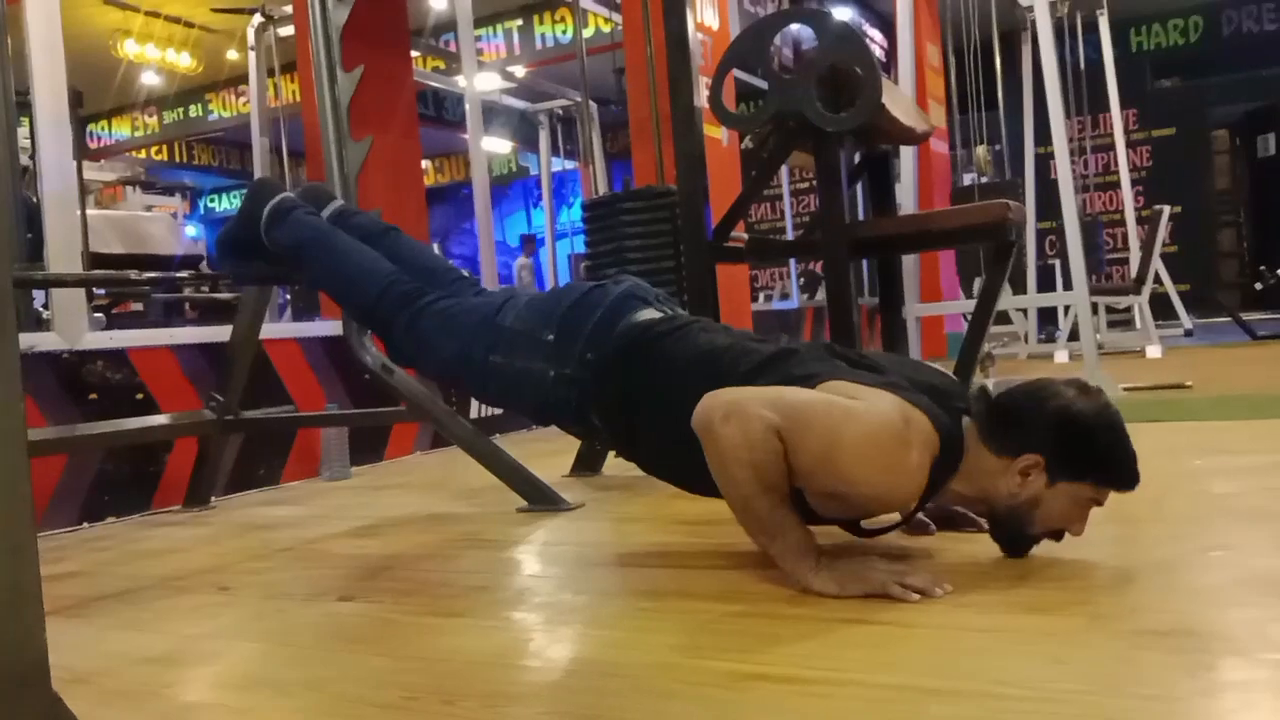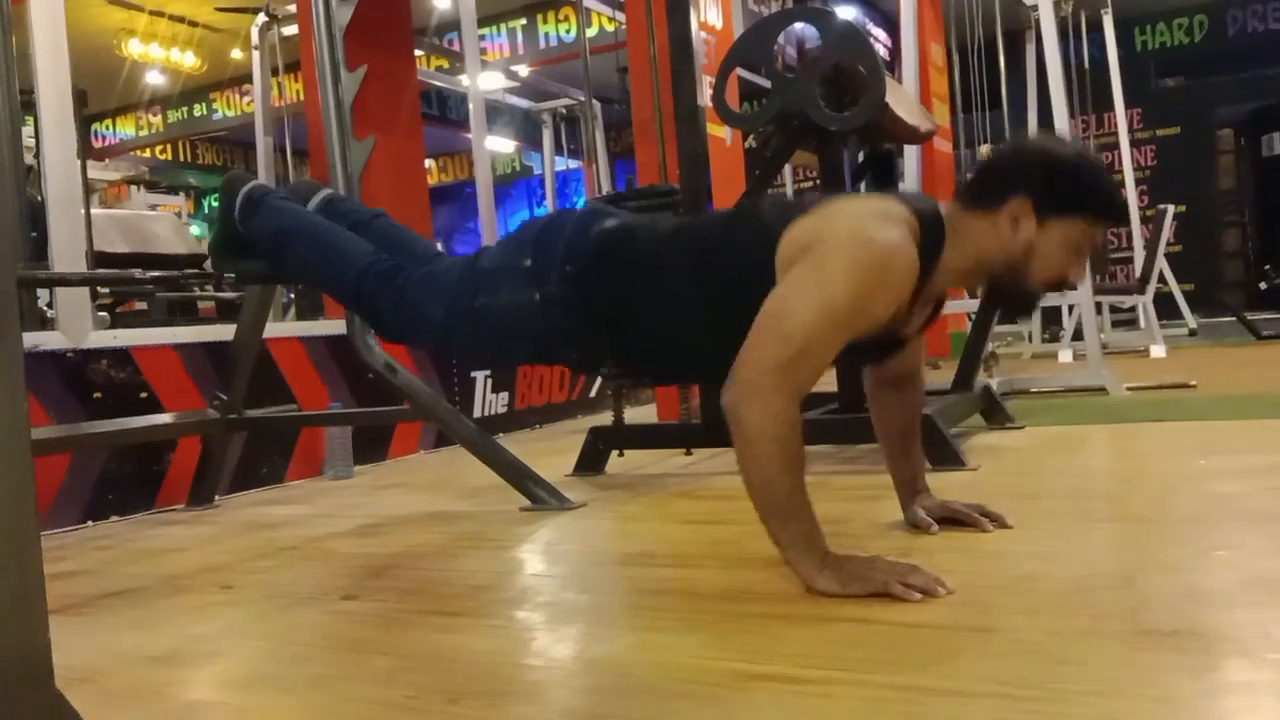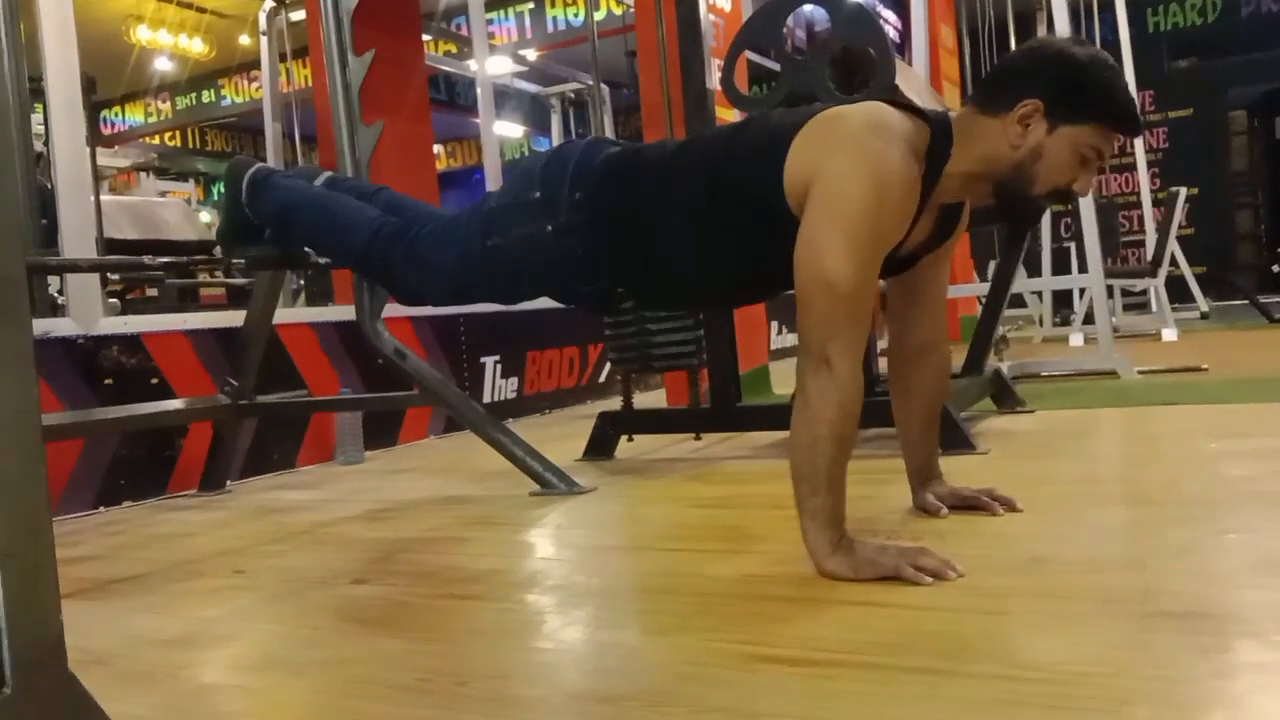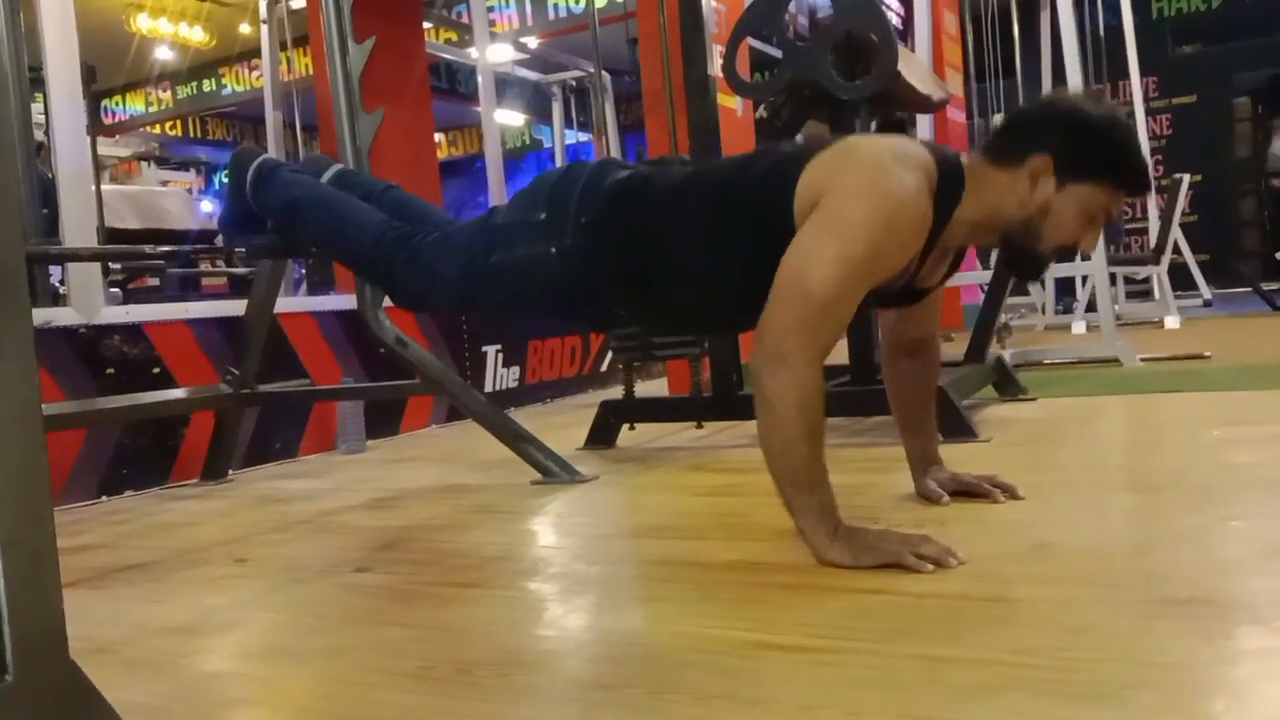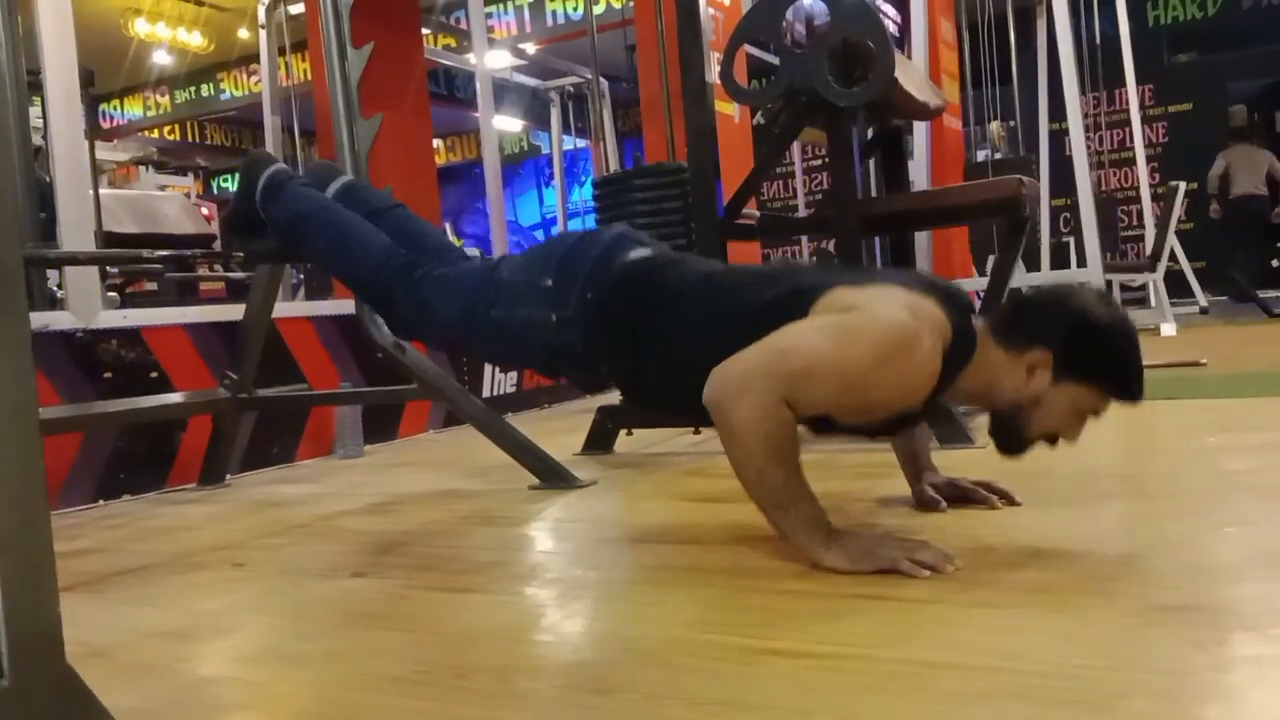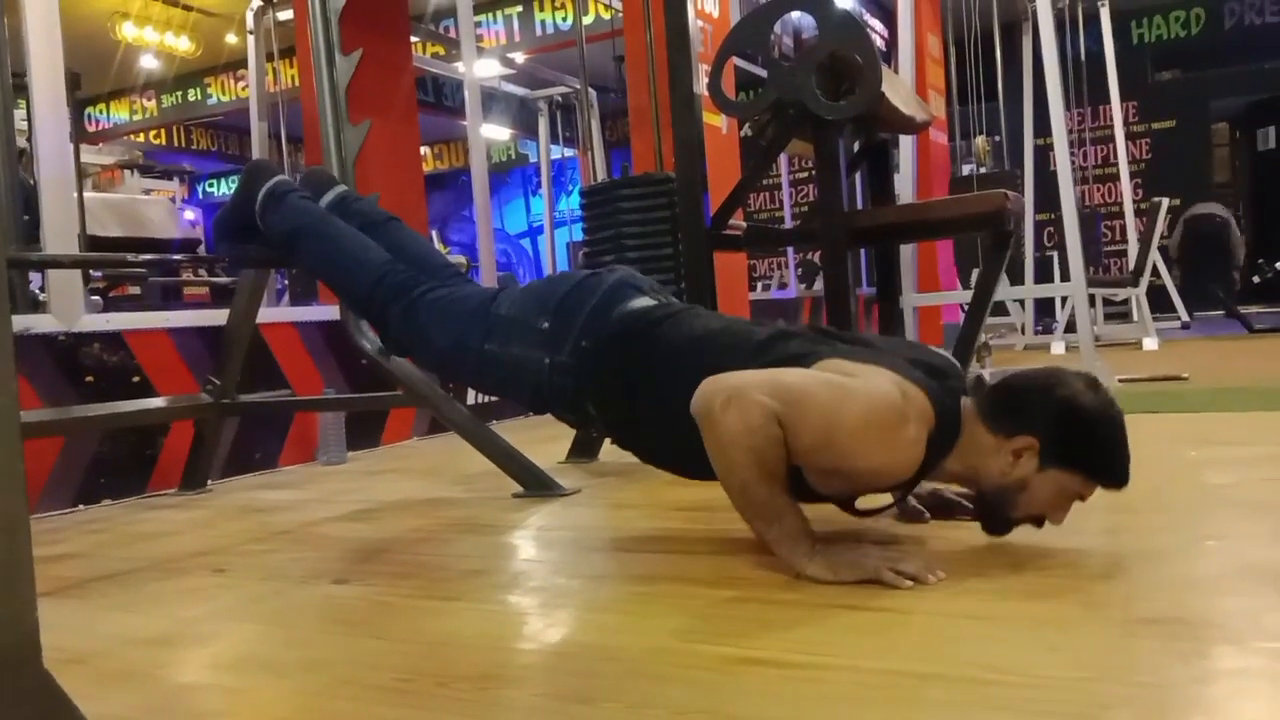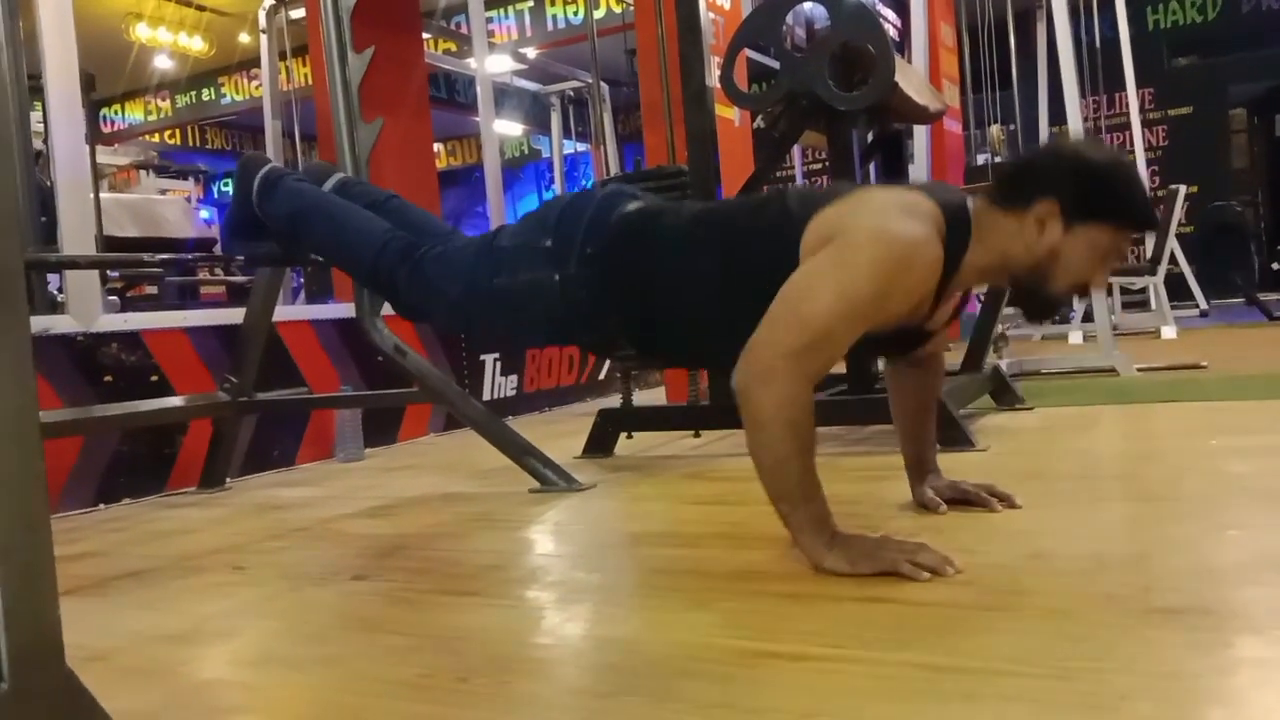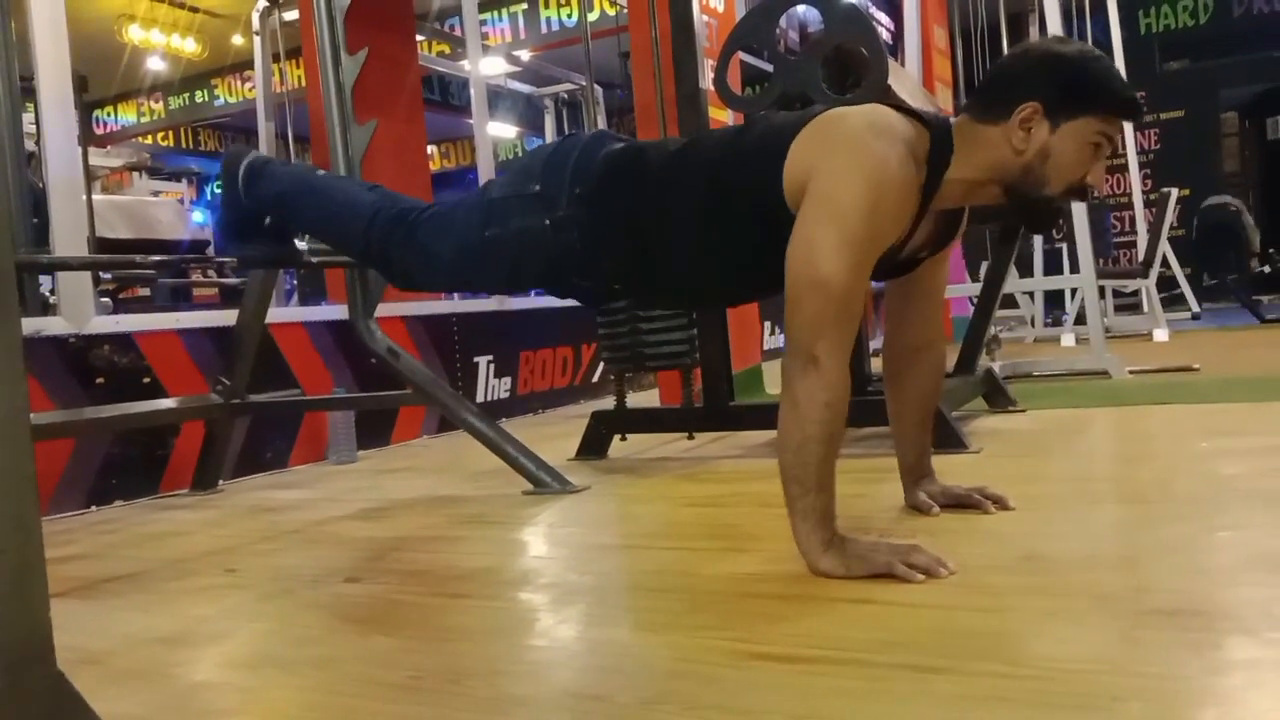
dt=0.5s
person 1, frame 1
left shoulder: (950, 410)
right shoulder: (898, 455)
right elbow: (730, 416)
left wrist: (911, 512)
right wrist: (810, 563)
left hip: (646, 327)
right hip: (594, 361)
left knee: (451, 304)
right knee: (417, 322)
left ankle: (323, 212)
right ankle: (278, 220)
person 1, frame 2
left shoulder: (931, 260)
right shoulder: (878, 253)
left elbow: (891, 374)
right elbow: (756, 395)
left wrist: (915, 498)
right wrist: (814, 561)
left hip: (623, 279)
right hip: (576, 281)
left knee: (429, 276)
right knee: (402, 298)
left ankle: (319, 206)
right ankle: (258, 213)
person 1, frame 3
left shoulder: (947, 191)
right shoulder: (877, 162)
left elbow: (920, 341)
right elbow: (829, 359)
left wrist: (925, 480)
right wrist: (830, 544)
left hip: (623, 242)
right hip: (581, 214)
left knee: (422, 253)
right knee: (410, 262)
left ankle: (318, 185)
right ankle: (264, 194)
person 1, frame 4
left shoulder: (949, 223)
right shoulder: (894, 200)
left elbow: (909, 341)
right elbow: (783, 356)
left wrist: (926, 466)
right wrist: (827, 532)
left hip: (632, 243)
right hip: (588, 235)
left knee: (432, 250)
right knee: (412, 266)
left ankle: (331, 178)
right ankle: (266, 184)
person 1, frame 5
left shoulder: (948, 332)
right shoulder: (906, 345)
right elbow: (739, 388)
left wrist: (922, 475)
right wrist: (821, 541)
left hip: (641, 282)
right hip: (593, 305)
left knee: (440, 279)
right knee: (413, 293)
left ankle: (334, 189)
right ankle: (275, 193)
person 1, frame 6
left shoulder: (941, 393)
right shoulder: (894, 424)
right elbow: (725, 403)
left wrist: (904, 489)
right wrist: (805, 550)
left hip: (636, 321)
right hip: (588, 348)
left knee: (440, 291)
right knee: (408, 309)
left ankle: (330, 198)
right ankle: (271, 200)
person 1, frame 7
left shoulder: (959, 246)
right shoulder: (904, 247)
left elbow: (913, 353)
right elbow: (766, 375)
left wrist: (925, 476)
right wrist: (825, 542)
left hip: (644, 254)
right hip: (595, 263)
left knee: (441, 261)
right knee: (416, 274)
left ankle: (332, 186)
right ankle: (272, 192)
person 1, frame 8
left shoulder: (947, 191)
right shoulder: (878, 166)
left elbow: (914, 340)
right elbow: (814, 358)
left wrist: (917, 478)
right wrist: (820, 542)
left hip: (625, 236)
right hip: (580, 209)
left knee: (419, 246)
right knee: (407, 246)
left ankle: (292, 185)
right ankle: (262, 183)
